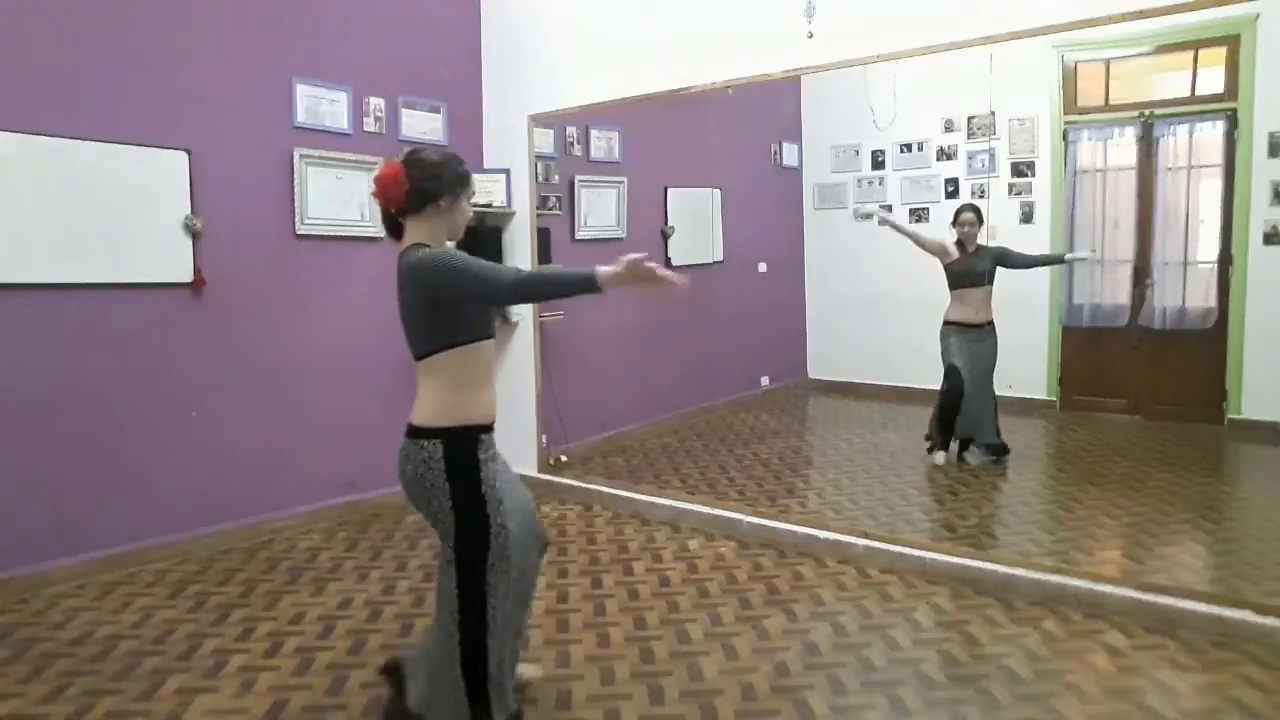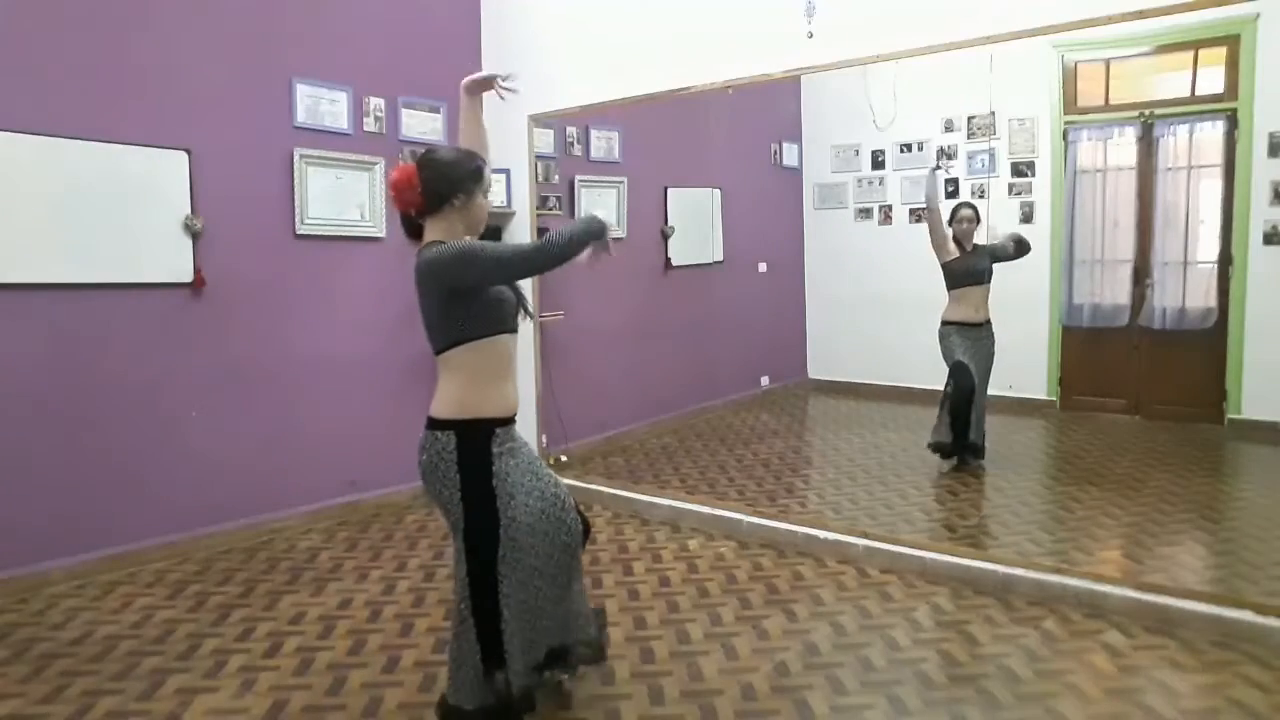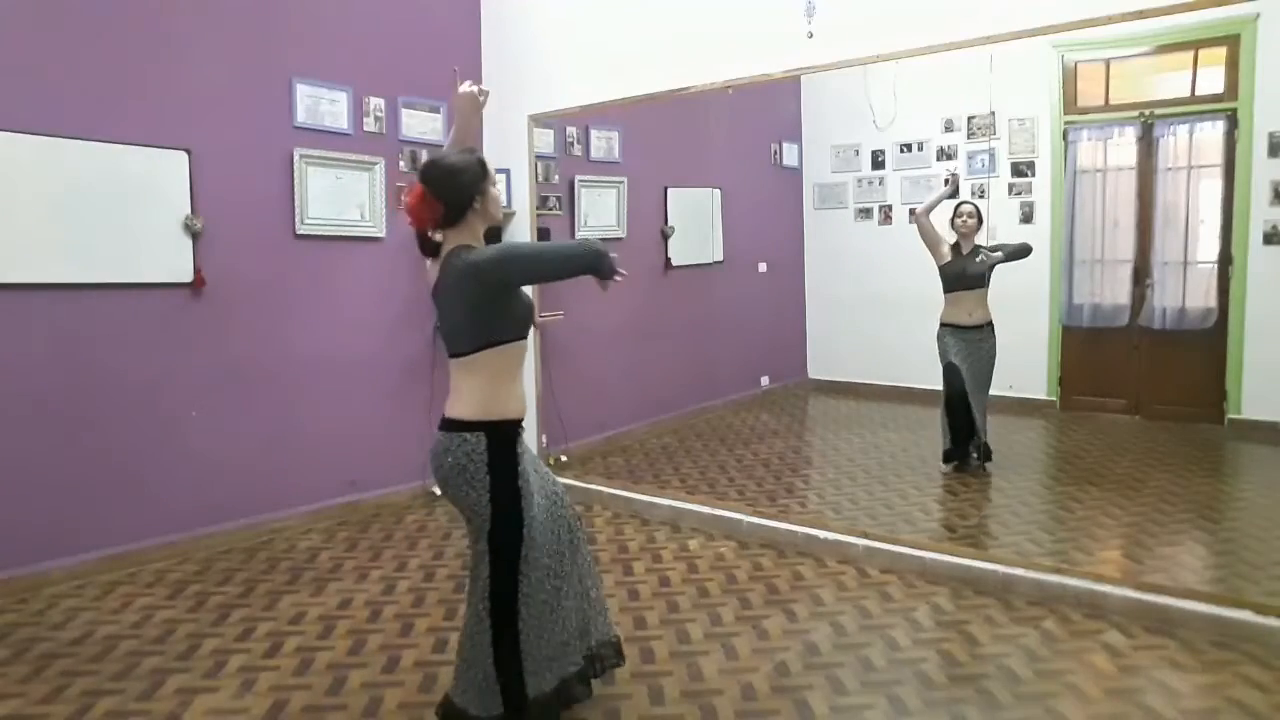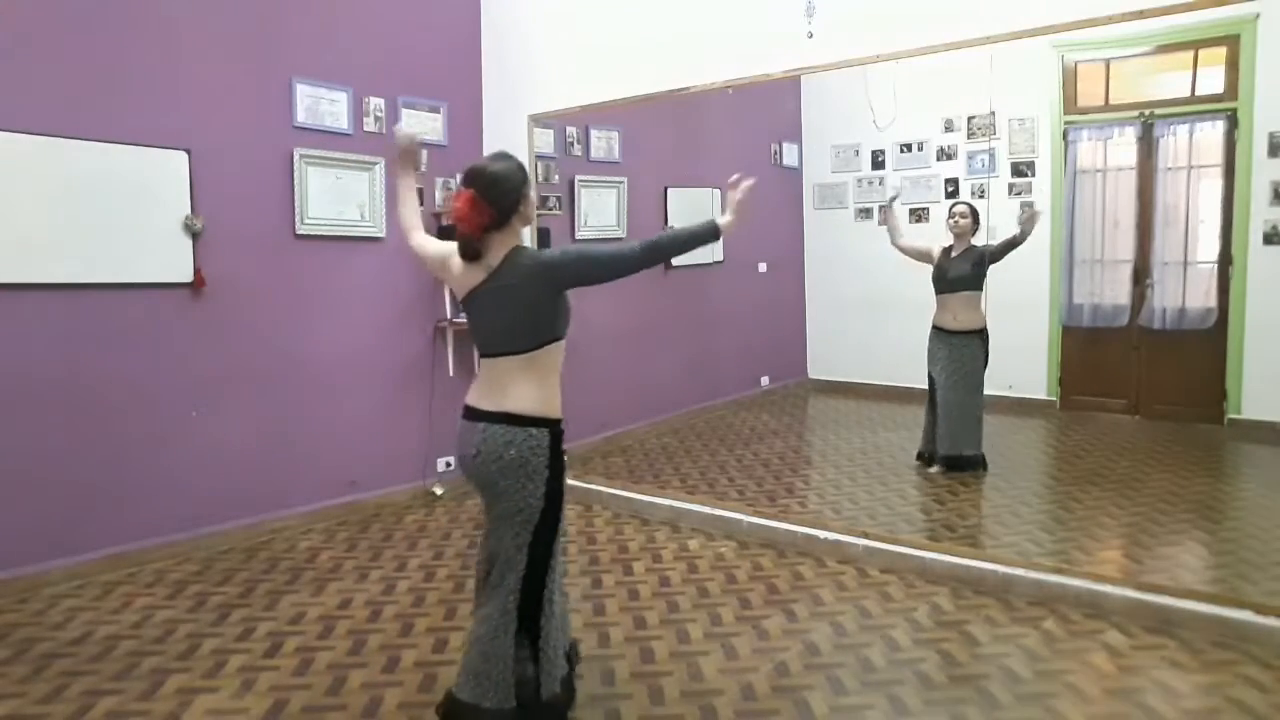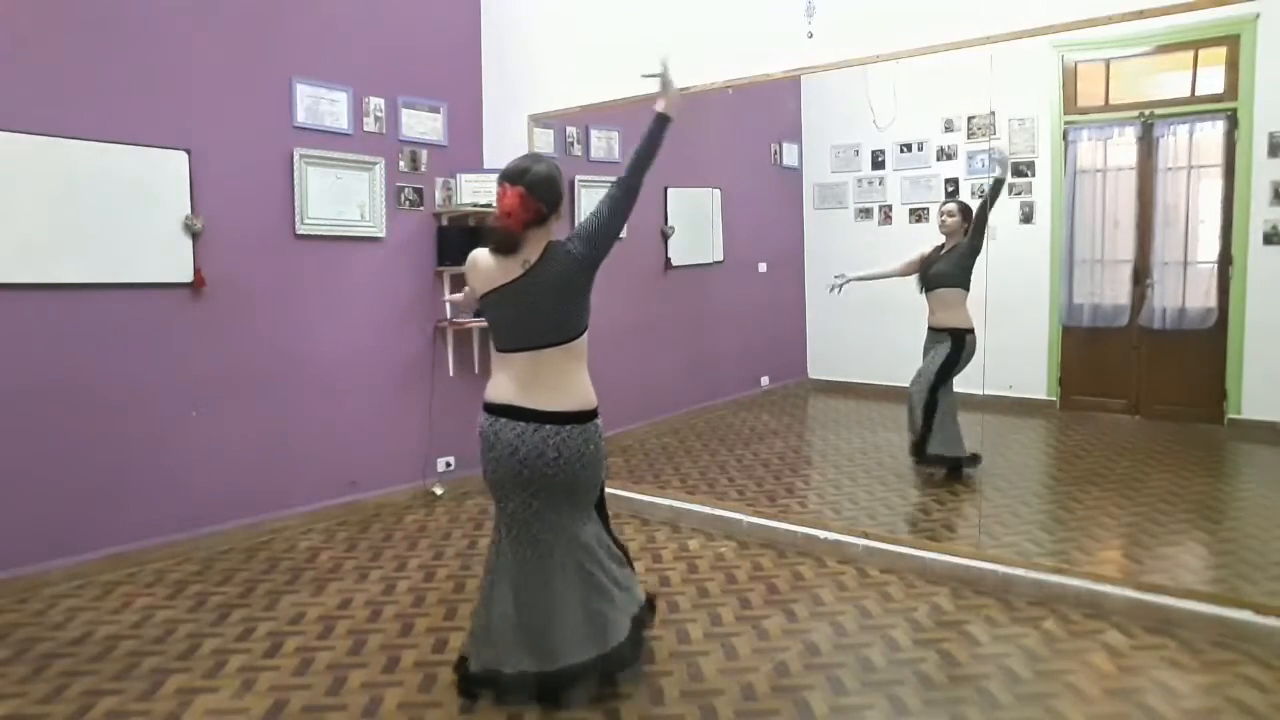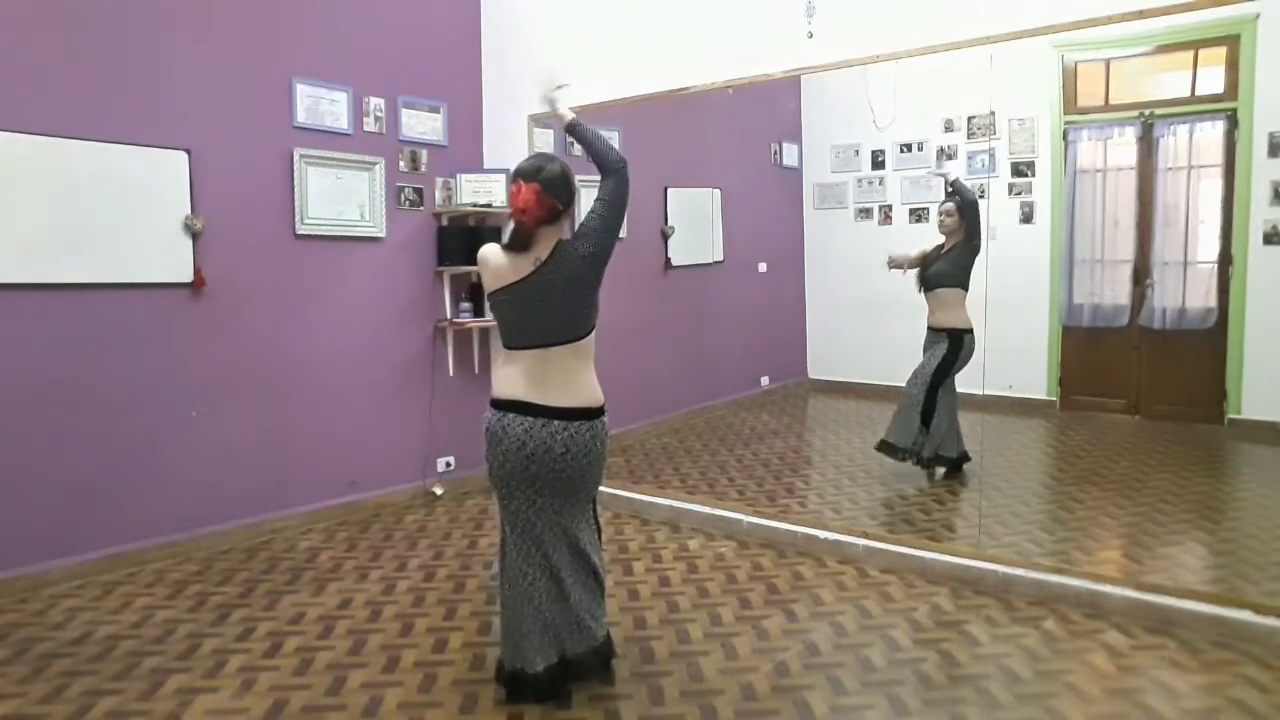
dt=0.5s
person 1, frame 1
left shoulder: (423, 260)
right shoulder: (431, 267)
right elbow: (513, 287)
right wrist: (608, 276)
left hip: (455, 444)
right hip: (449, 451)
left knee: (520, 541)
right knee: (478, 580)
person 1, frame 2
left shoulder: (458, 252)
right shoulder: (444, 263)
left elbow: (463, 166)
right elbow: (549, 254)
left wrist: (472, 102)
right wrist: (593, 227)
left hip: (495, 437)
right hip: (464, 444)
left knee: (555, 526)
right knee: (488, 569)
left ankle: (534, 658)
person 1, frame 3
left shoulder: (447, 258)
right shoulder: (483, 266)
left elbow: (450, 178)
right elbow: (588, 253)
left wrist: (465, 118)
right wrist: (603, 266)
left hip: (487, 437)
right hip: (484, 444)
left knee: (549, 531)
right knee: (505, 570)
person 1, frame 4
left shoulder: (458, 264)
right shoulder: (544, 268)
left elbow: (415, 234)
right elbow: (642, 252)
left wrist: (405, 173)
right wrist: (720, 223)
left hip: (477, 430)
right hip: (525, 438)
left knee: (511, 554)
right knee: (522, 572)
person 1, frame 5
left shoulder: (480, 265)
right shoulder: (574, 261)
right elbow: (627, 189)
right wrist: (665, 113)
left hip: (502, 429)
right hip: (569, 432)
left knee: (519, 542)
right knee: (575, 534)
left ankle: (502, 667)
right ankle: (584, 659)
person 1, frame 6
left shoulder: (490, 262)
right shoulder: (584, 257)
right elbow: (616, 171)
right wrist: (571, 120)
left hip: (509, 427)
right hip: (575, 429)
left knee: (525, 541)
right knee: (570, 533)
left ankle: (533, 667)
right ankle: (573, 653)
person 2, frame 1
left shoulder: (992, 253)
right shoulder: (947, 250)
left elbow: (1028, 261)
right elbow: (914, 236)
left wrist: (1066, 257)
right wrist: (886, 219)
left hip: (985, 332)
right hip: (955, 331)
left knee: (980, 388)
right knee: (955, 385)
left ankle: (967, 446)
right ankle: (941, 442)
person 2, frame 2
left shoulder: (987, 251)
right shoulder: (946, 249)
left elbow: (1024, 248)
right elbow: (931, 210)
left wrist: (1010, 242)
right wrist: (932, 175)
left hip: (984, 331)
right hip: (954, 330)
left knee: (976, 391)
right knee: (964, 385)
left ankle: (969, 449)
right ankle: (957, 447)
person 2, frame 3
left shoulder: (988, 253)
right shoulder: (943, 251)
left elbow: (1026, 248)
right elbow: (920, 215)
left wrist: (999, 256)
right wrist: (948, 190)
left hip: (983, 333)
right hip: (952, 333)
left knee: (976, 393)
right knee: (957, 388)
left ankle: (972, 450)
right ankle: (960, 451)
person 2, frame 4
left shoulder: (981, 255)
right shoulder: (937, 254)
left elbow: (1005, 246)
right elbow: (899, 243)
left wrist: (1024, 232)
right wrist: (890, 211)
left hip: (973, 337)
right hip: (940, 337)
left knee: (968, 396)
right knee: (941, 394)
left ankle: (969, 457)
right ankle: (944, 455)
person 2, frame 5
left shoulder: (968, 250)
right shoulder: (932, 255)
left elbow: (984, 213)
right elbow: (893, 269)
left wrist: (999, 178)
right wrist: (853, 277)
left hip: (957, 337)
right hip: (934, 335)
left knee: (923, 388)
right knee: (936, 391)
left ankle: (943, 455)
right ankle: (945, 455)
person 2, frame 6
left shoulder: (967, 249)
right shoulder: (933, 252)
left elbow: (972, 203)
right elbow: (895, 260)
left wrist: (951, 180)
right wrist: (903, 260)
left hip: (956, 336)
right hip: (934, 335)
left knee: (920, 388)
right knee: (940, 394)
left ankle: (928, 452)
right ankle: (949, 457)
